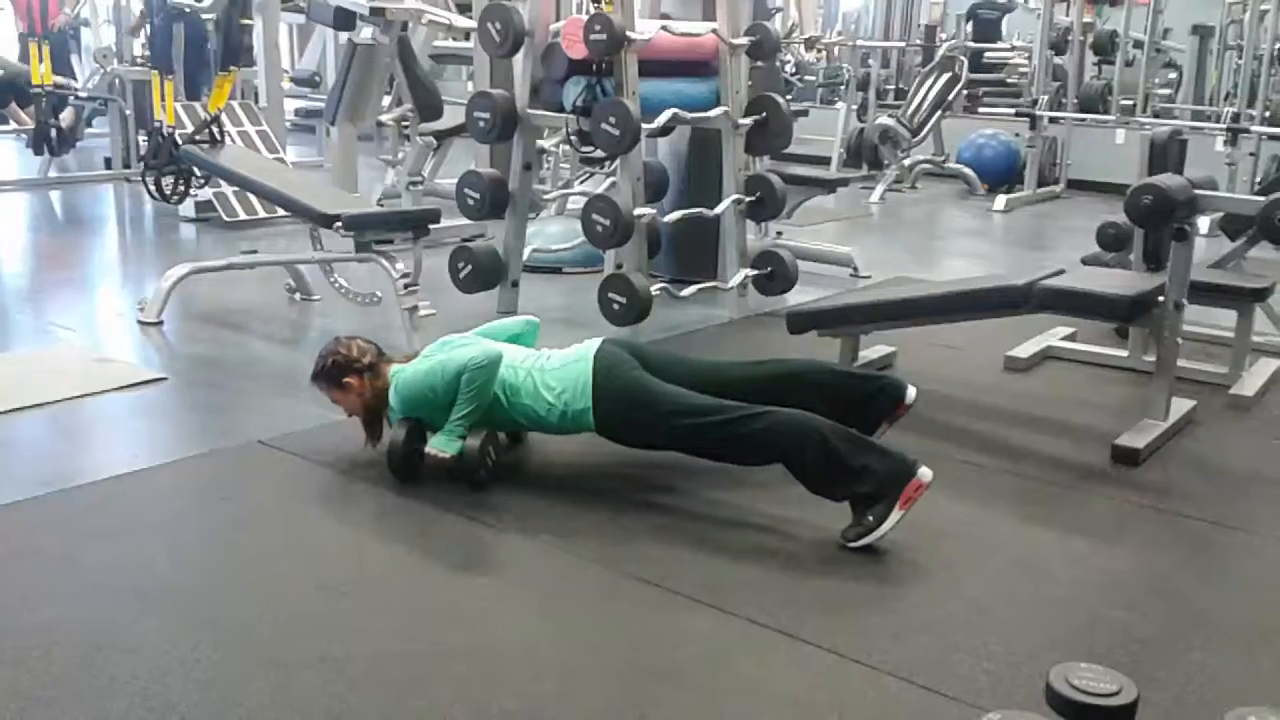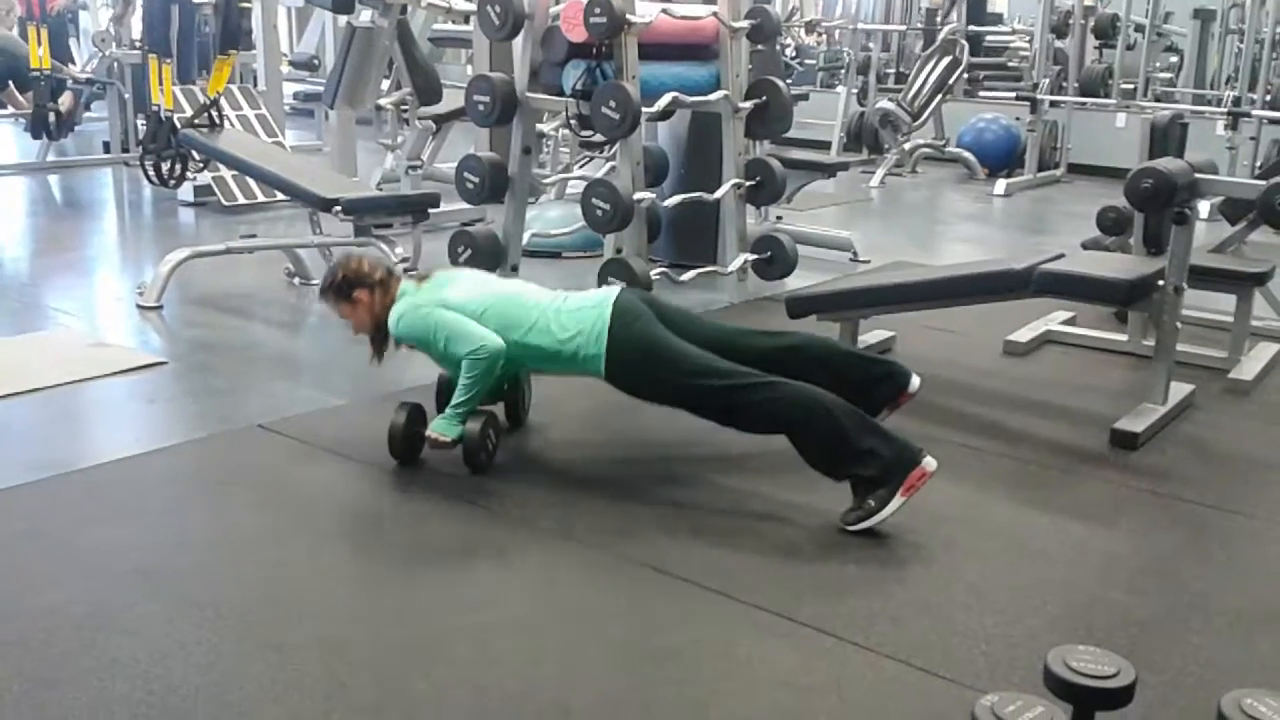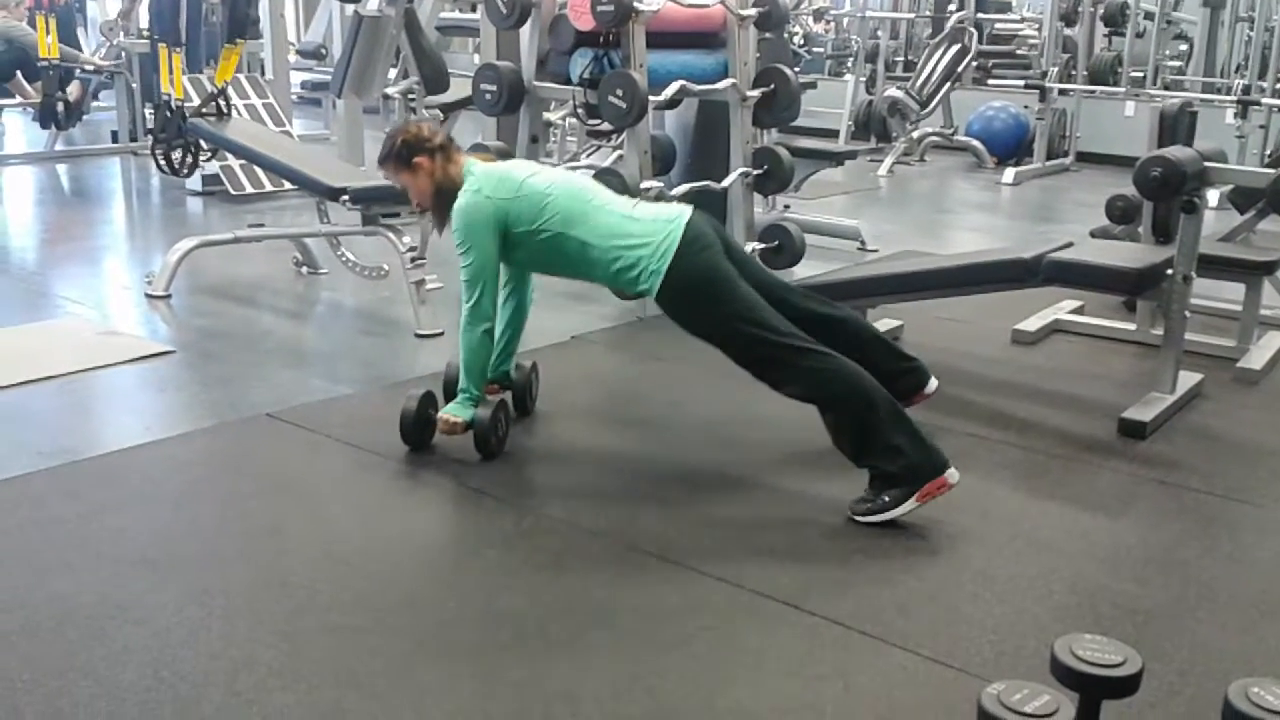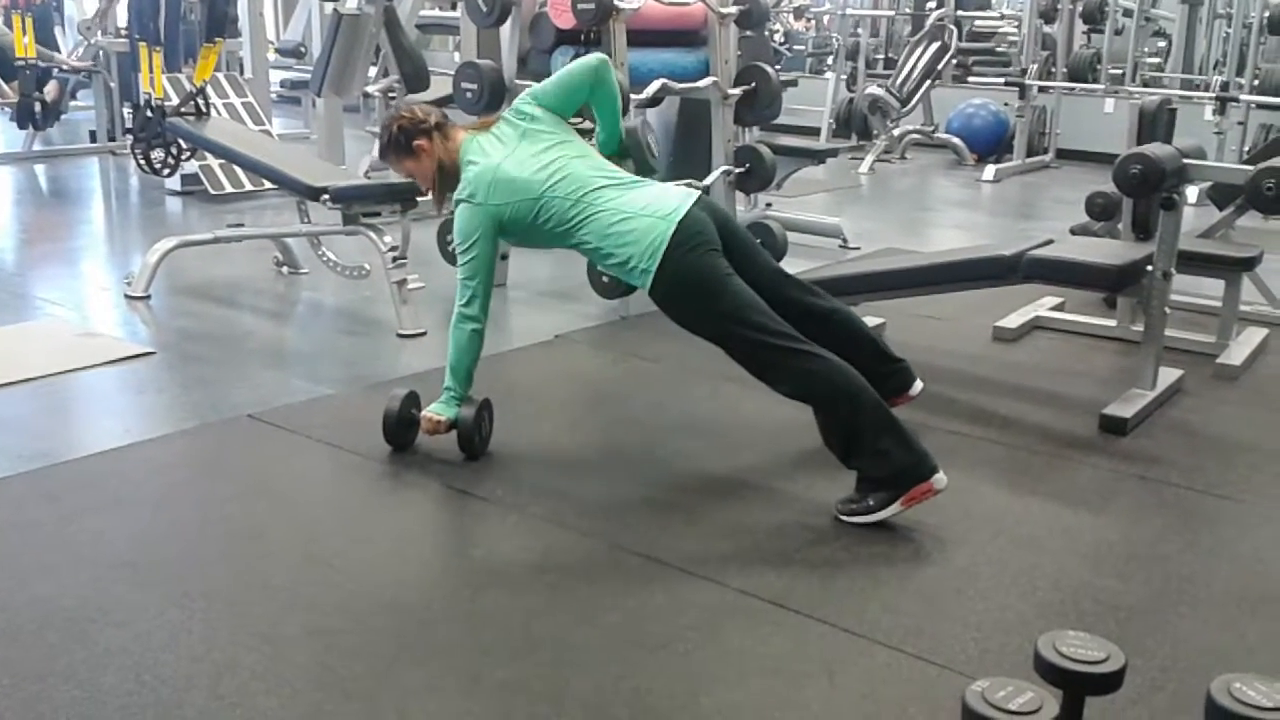
dt=0.7s
person 1, frame 1
left shoulder: (406, 390)
right shoulder: (431, 354)
left elbow: (484, 359)
right elbow: (525, 323)
left wrist: (453, 433)
left hip: (598, 395)
right hip: (601, 356)
left knee: (735, 425)
right knee: (741, 382)
left ankle: (886, 478)
right ankle: (880, 395)
person 1, frame 2
left shoulder: (408, 314)
right shoulder: (440, 278)
left elbow: (488, 349)
left wrist: (454, 418)
right wrist: (486, 388)
left hip: (611, 343)
right hip: (618, 305)
left knee: (750, 391)
right knee: (753, 349)
left ankle: (890, 465)
right ankle: (885, 382)
person 1, frame 3
left shoulder: (473, 205)
right shoulder: (500, 177)
left elbow: (479, 310)
right elbow: (516, 282)
left wrist: (468, 400)
right wrist: (500, 369)
left hip: (669, 266)
right hip: (686, 228)
left knee: (794, 357)
right knee: (797, 309)
left ankle: (913, 469)
right ankle: (906, 378)
person 1, frame 4
left shoulder: (476, 199)
right shoulder: (523, 113)
left elbow: (471, 306)
right elbow: (601, 66)
left wrist: (452, 400)
right wrist: (612, 141)
left hip: (666, 256)
right hip: (691, 208)
left knee: (786, 354)
right knee: (792, 298)
left ankle: (902, 472)
right ankle: (892, 379)
